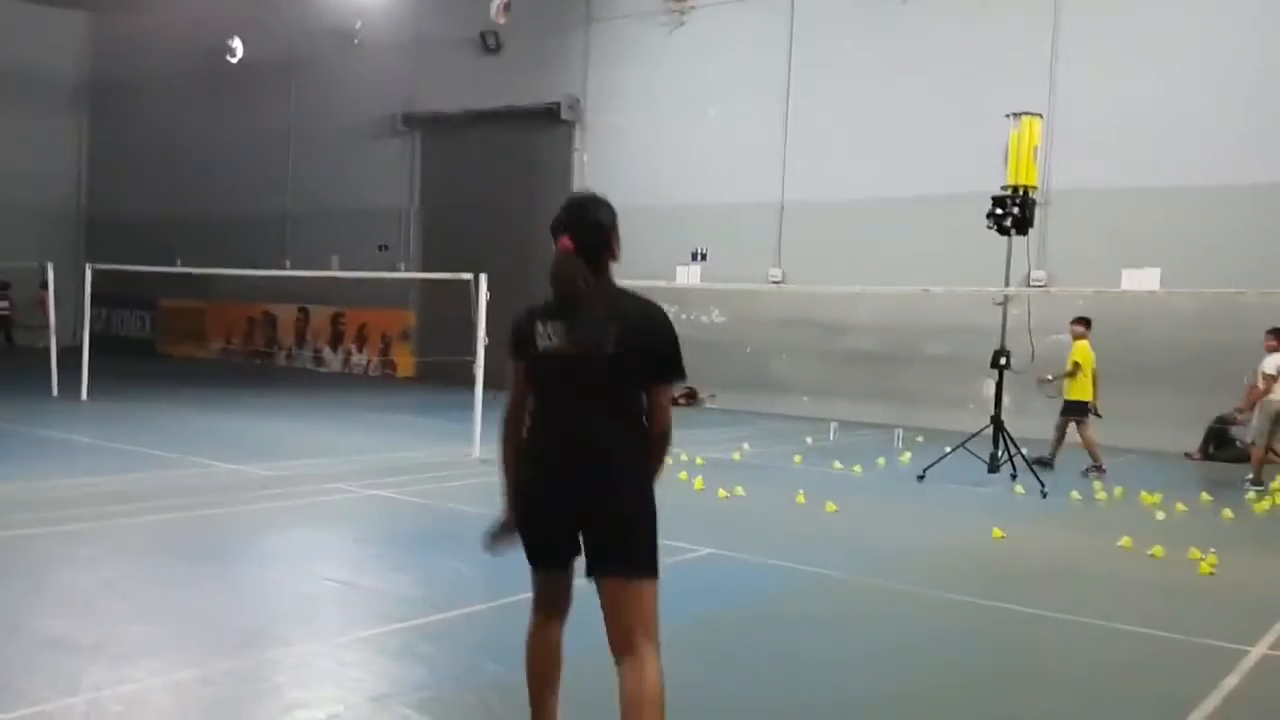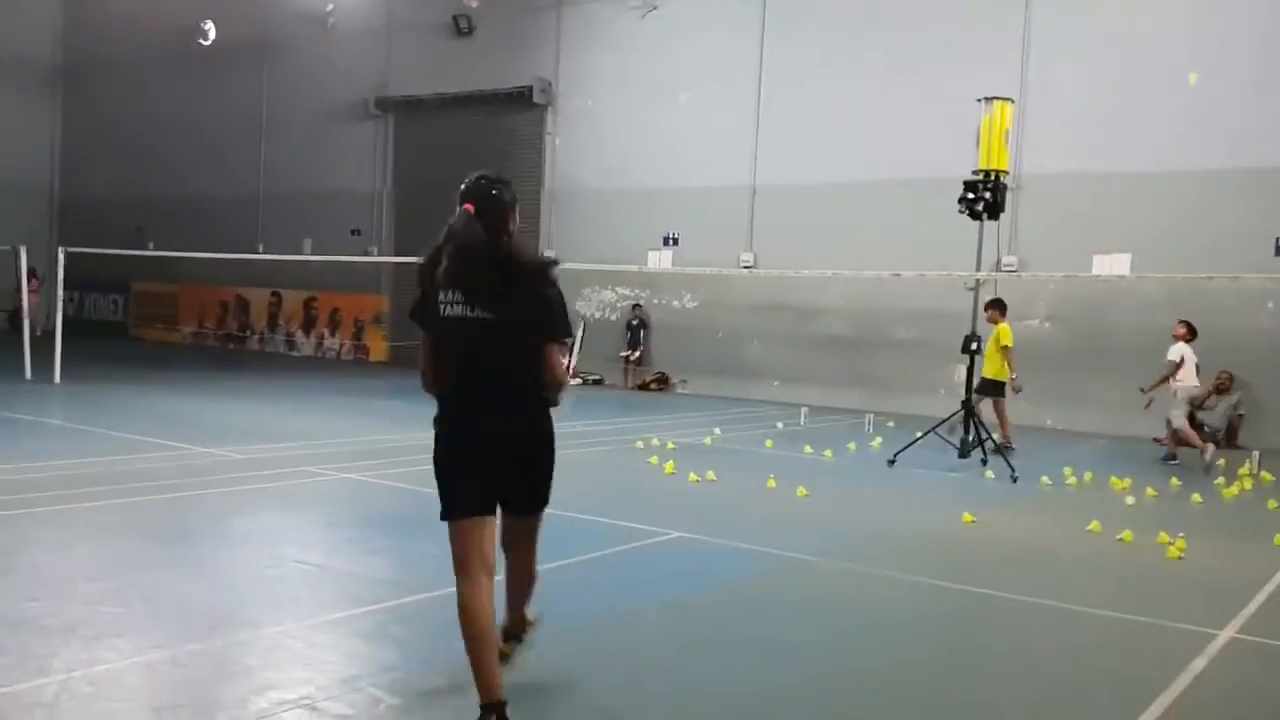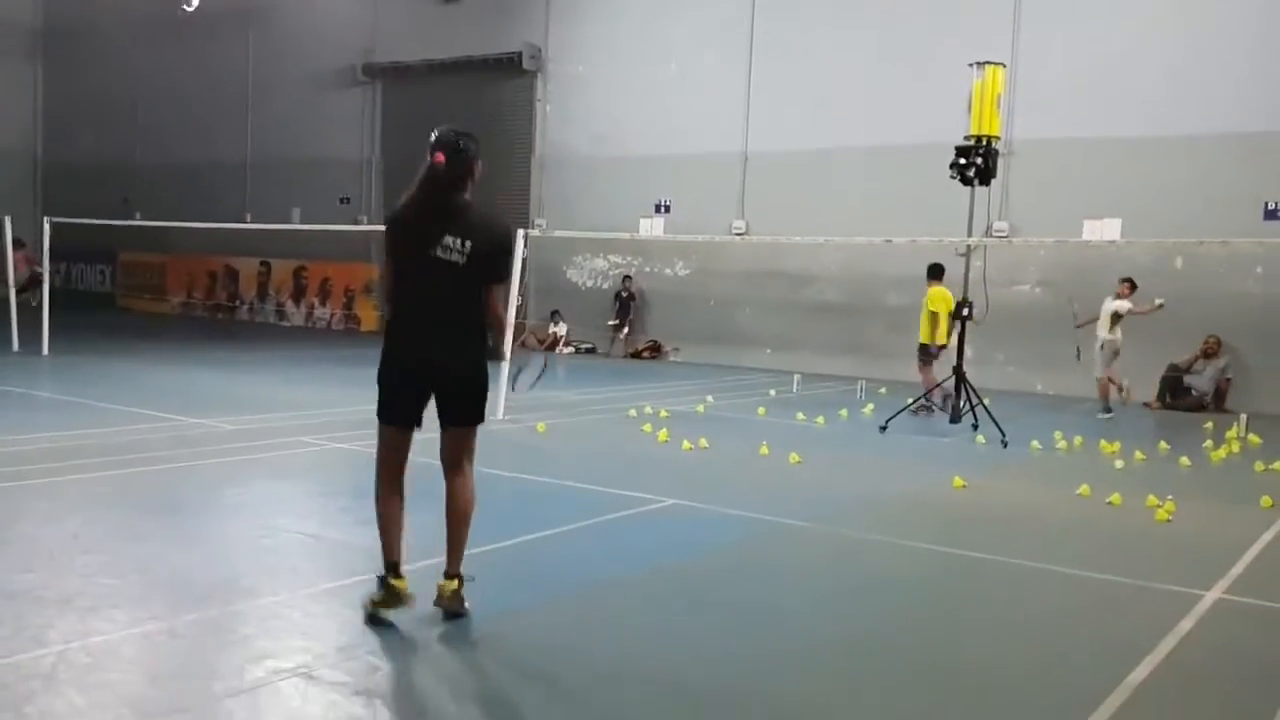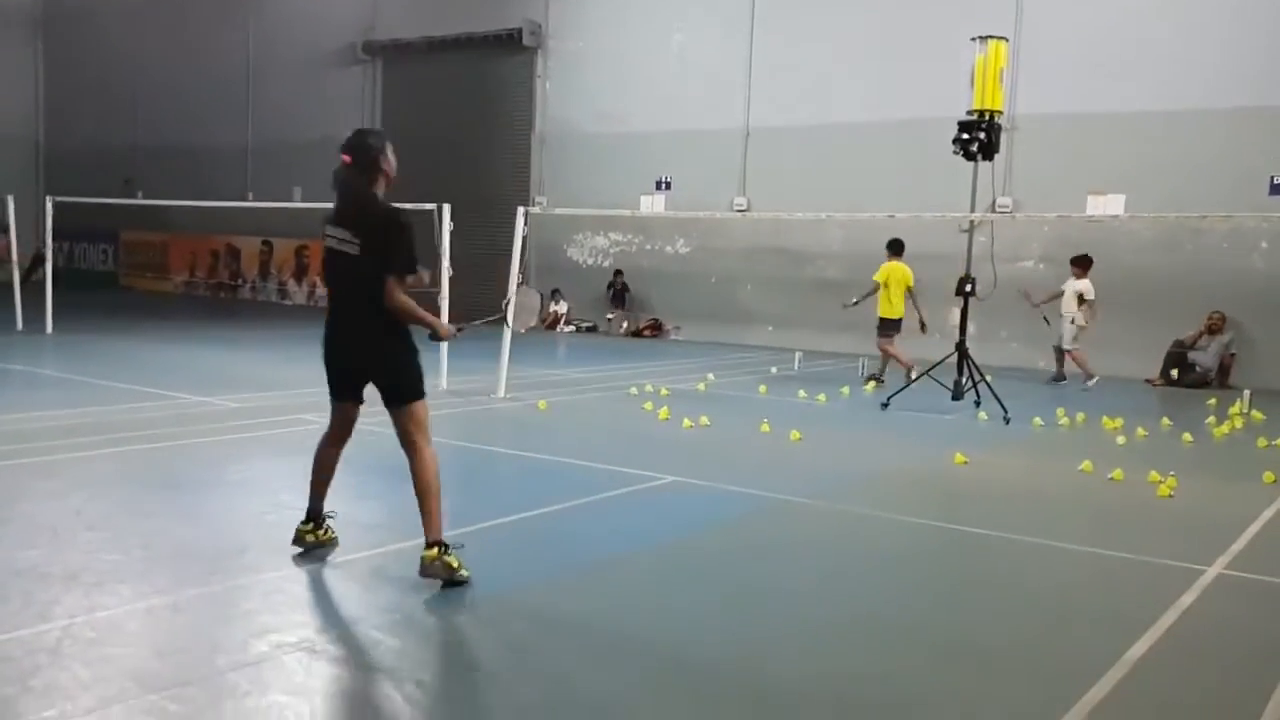
dt=0.4s
person 1, frame 1
left shoulder: (536, 320)
right shoulder: (646, 320)
left elbow: (517, 417)
right elbow: (660, 425)
left wrist: (515, 503)
right wrist: (641, 483)
left hip: (544, 486)
right hip: (618, 483)
left knee: (548, 611)
right knee: (638, 652)
person 1, frame 2
left shoulder: (439, 278)
right shoulder: (536, 280)
left elbow: (428, 375)
right elbow: (553, 374)
right wrist: (546, 399)
left hip: (461, 435)
right hip: (525, 436)
left knee: (475, 570)
right knee: (520, 550)
right ankle: (513, 629)
person 1, frame 3
left shoulder: (409, 217)
right shoulder: (493, 233)
left elbow: (388, 292)
right elbow: (494, 311)
right wrist: (496, 340)
left hip: (405, 355)
right hip: (462, 361)
left knee: (389, 469)
right knee: (459, 470)
left ankle: (393, 577)
right ankle: (451, 581)
person 1, frame 4
left shoulder: (339, 214)
right shoulder: (389, 220)
right elbow: (391, 298)
right wrist: (433, 324)
left hip: (339, 340)
right hip: (381, 341)
left knee: (339, 428)
right knee: (419, 443)
left ankle: (312, 523)
right ankle: (436, 549)
